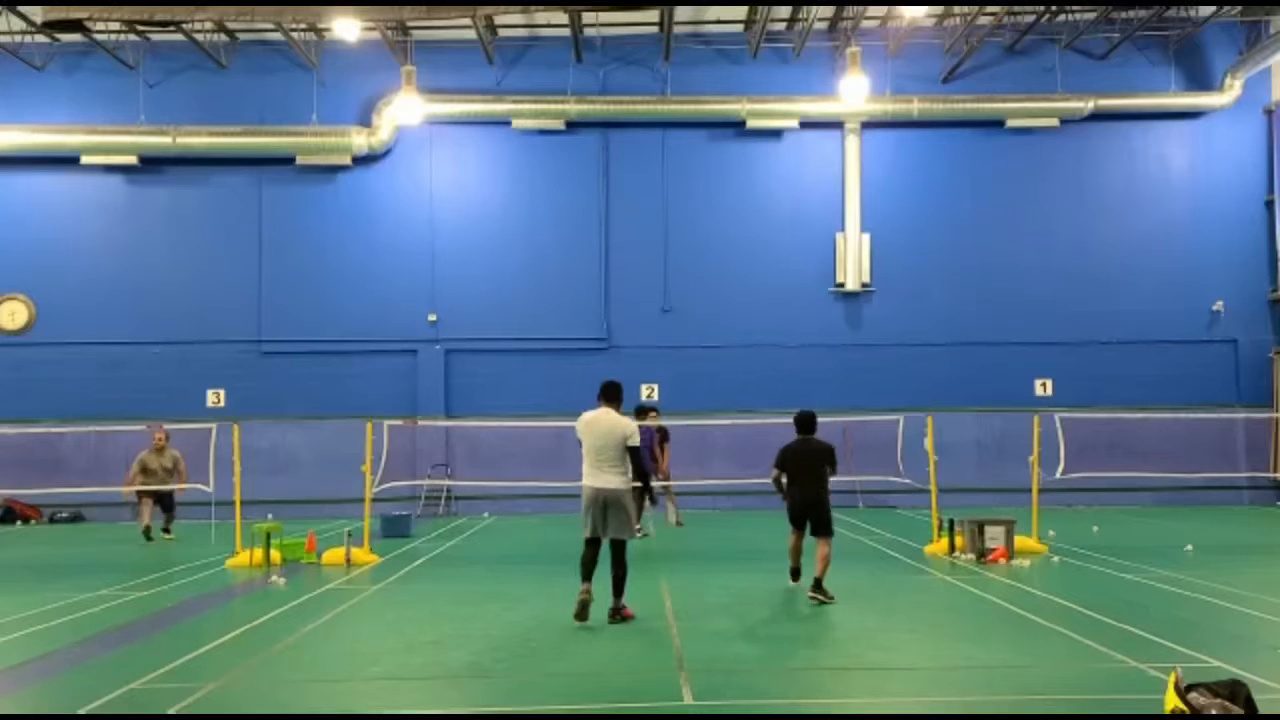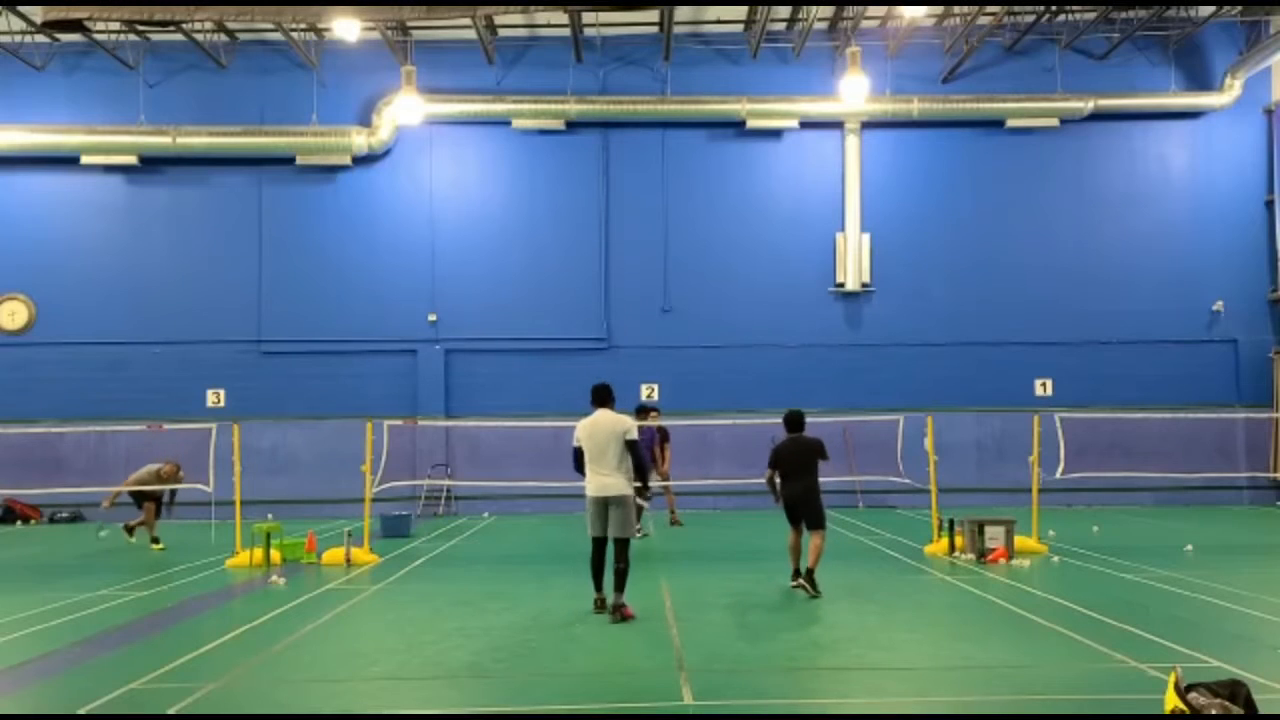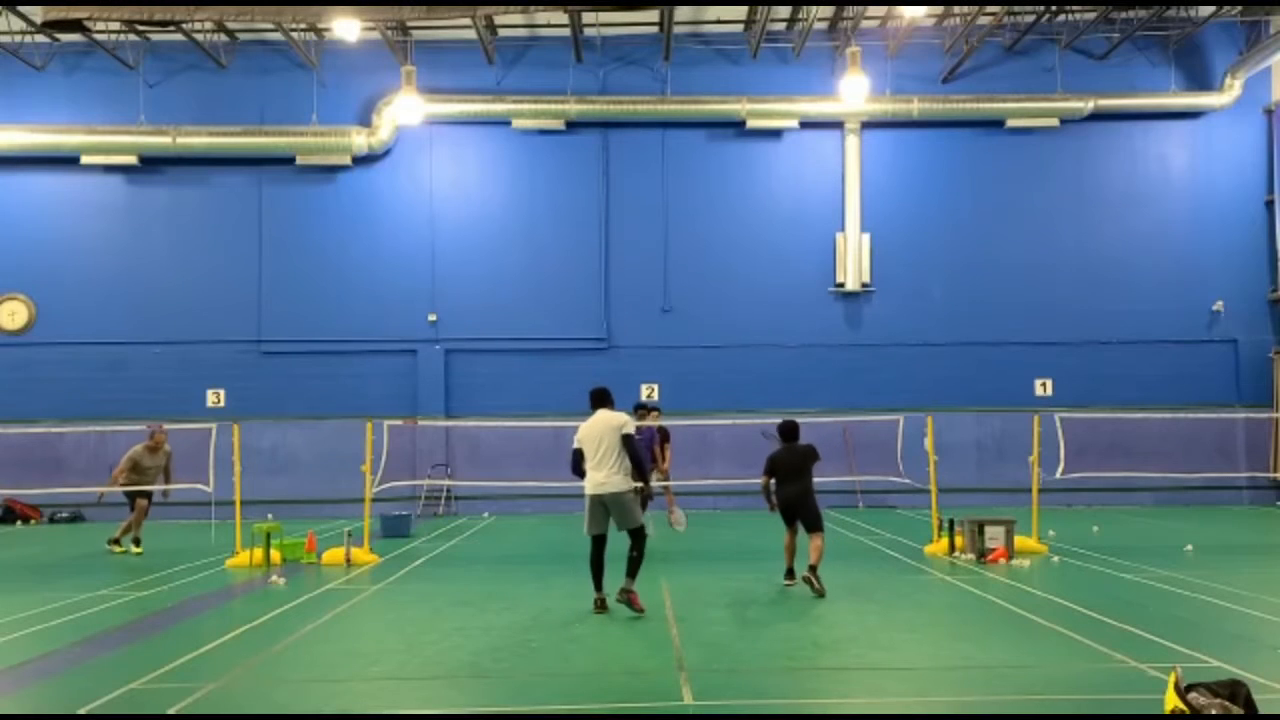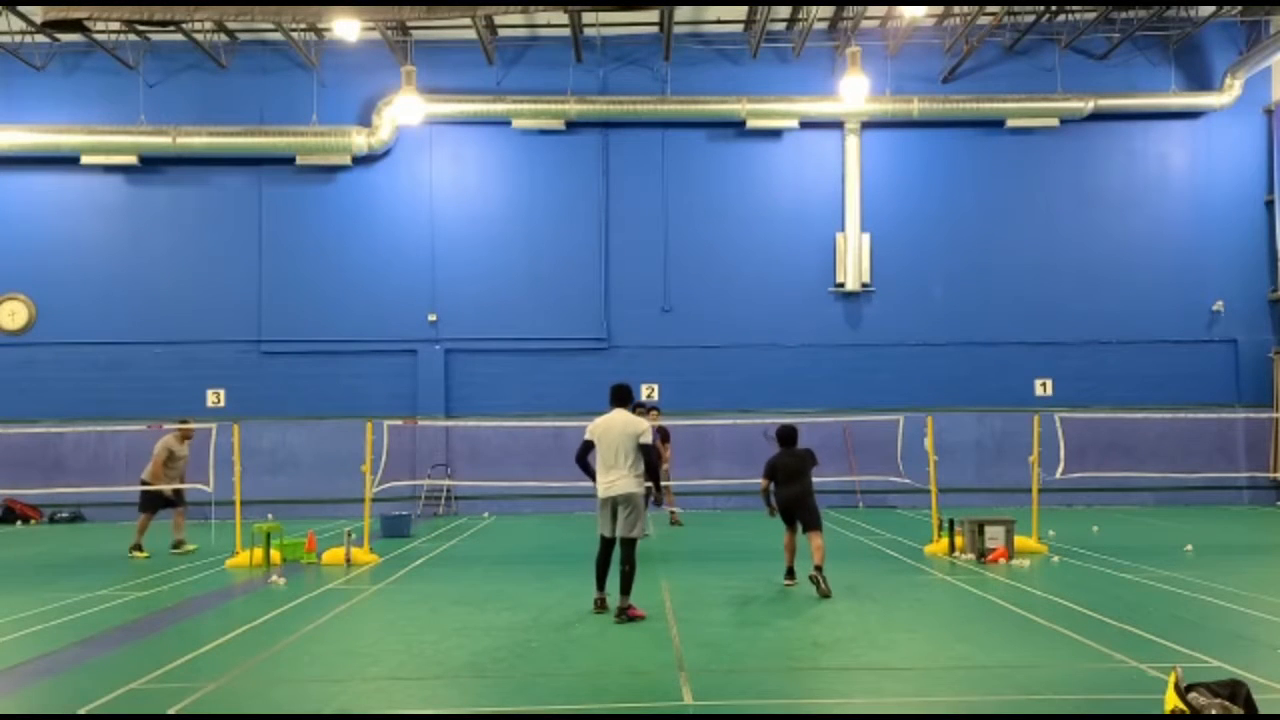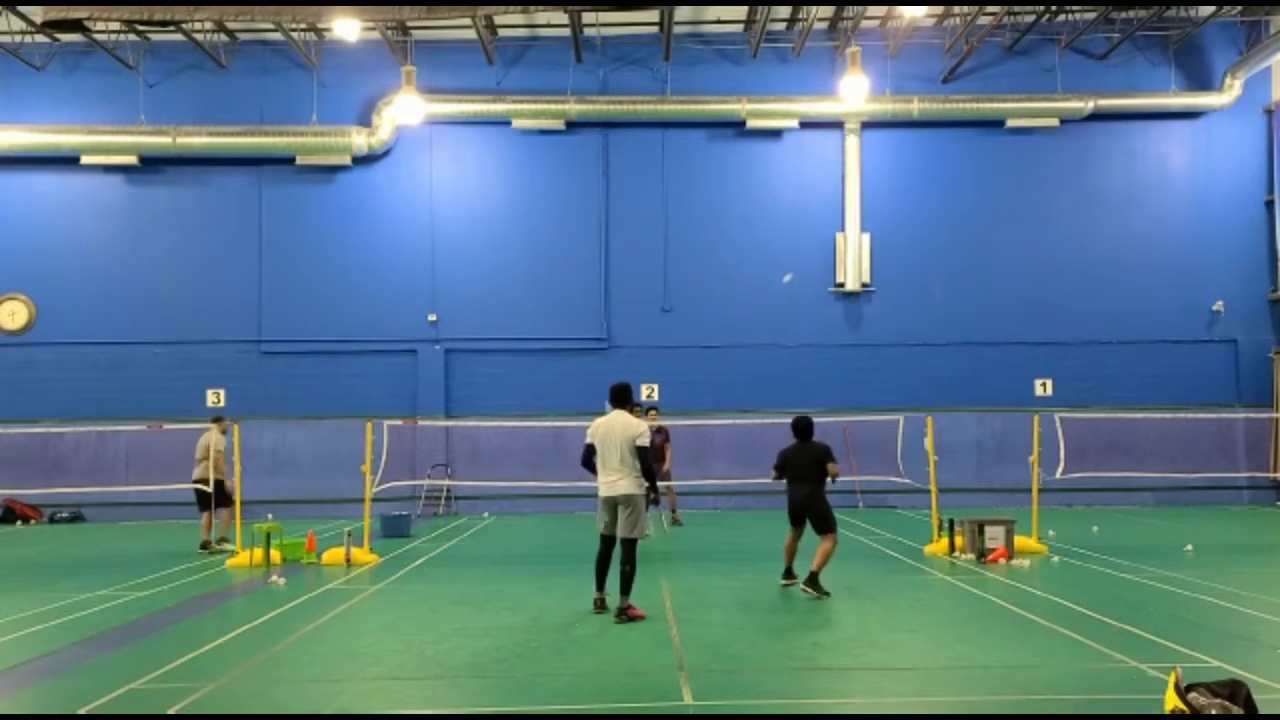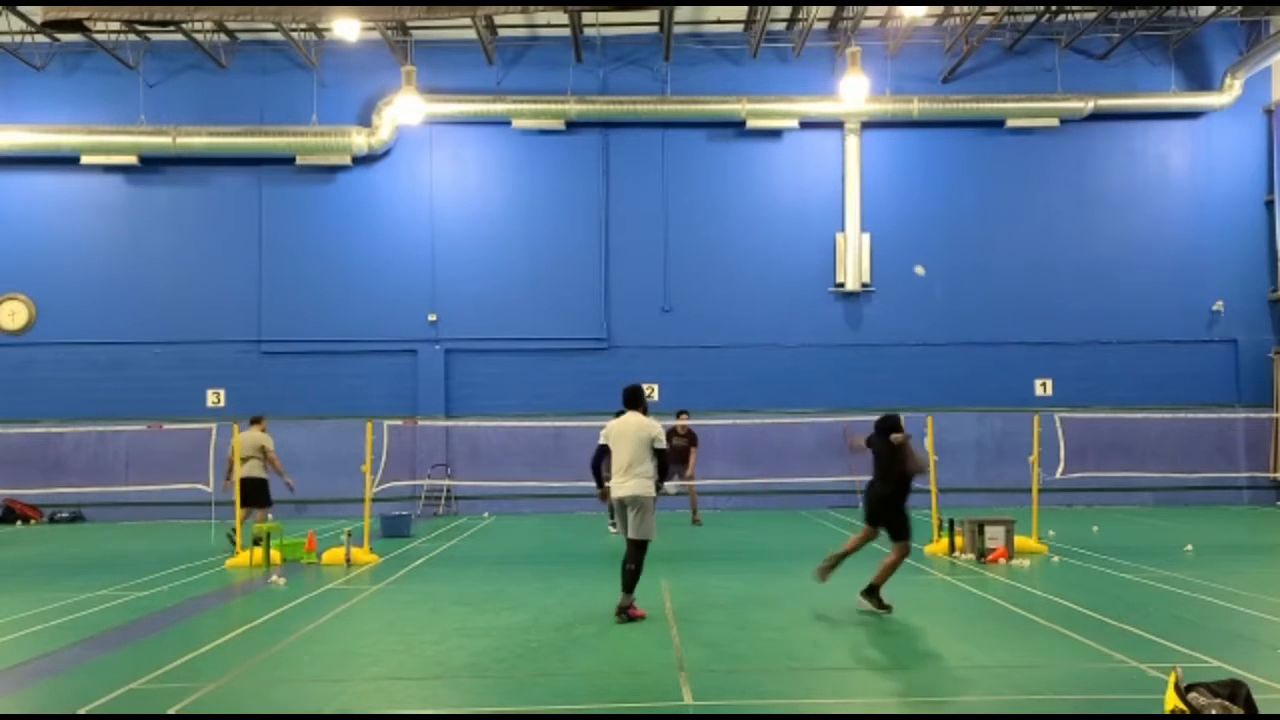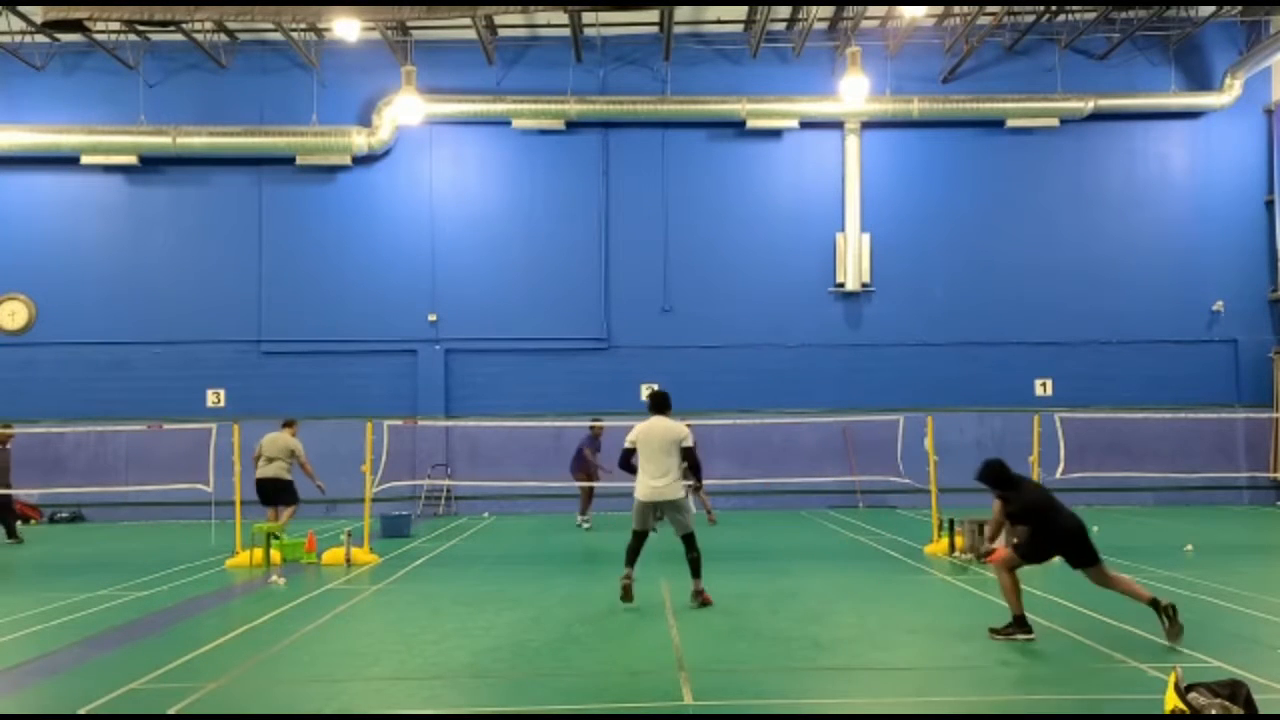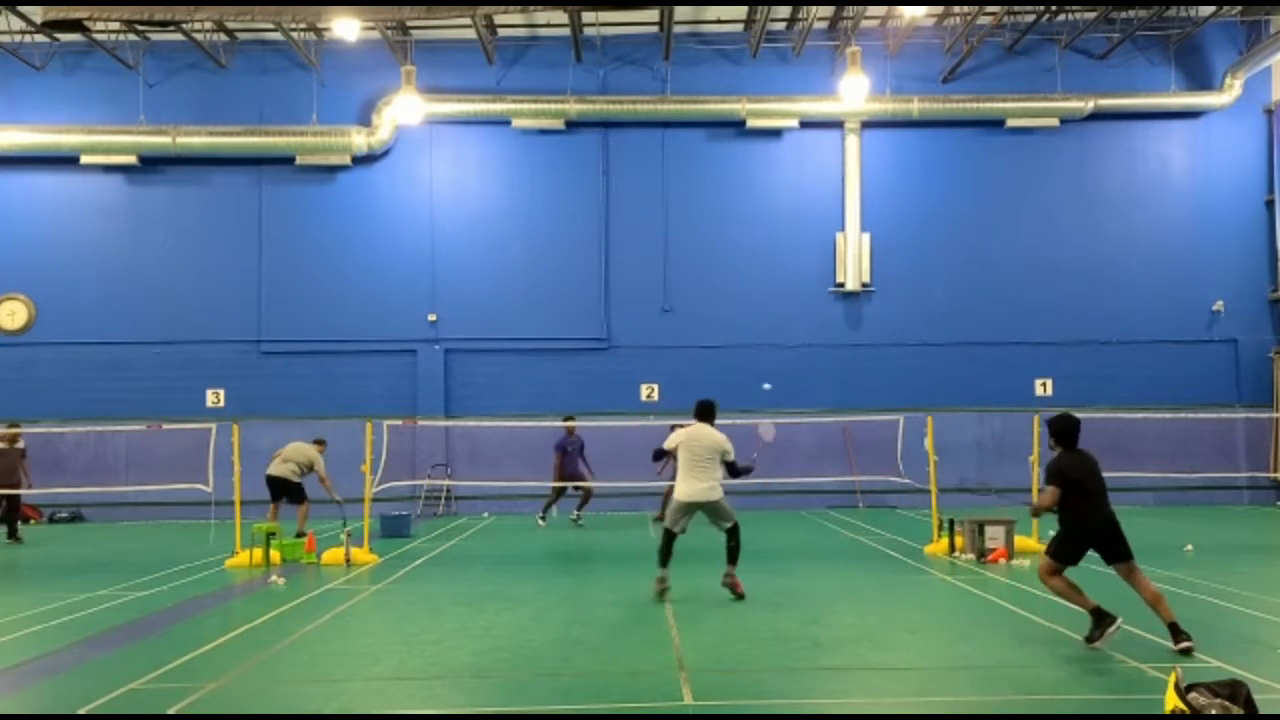
dt=0.5s
person 1, frame 1
left shoulder: (583, 421)
right shoulder: (627, 425)
right elbow: (638, 465)
right wrist: (648, 491)
left hip: (591, 488)
right hip: (619, 490)
left knee: (591, 543)
right knee: (618, 549)
left ankle: (585, 589)
right ankle: (617, 607)
person 1, frame 2
left shoulder: (581, 426)
right shoulder: (625, 422)
left elbow: (578, 465)
right elbow: (637, 458)
right wrist: (645, 484)
left hip: (594, 491)
right hip: (621, 490)
left knee: (598, 545)
right knee: (621, 547)
left ankle: (599, 598)
right ankle: (618, 602)
person 1, frame 3
left shoulder: (583, 428)
right shoulder: (622, 419)
left elbow: (575, 467)
right elbow: (634, 453)
right wrist: (645, 482)
left hip: (593, 490)
right hip: (619, 487)
left knee: (597, 544)
right knee: (638, 536)
left ankle: (599, 598)
right ankle: (627, 589)
person 1, frame 4
left shoulder: (596, 425)
right shoulder: (640, 424)
left elbow: (580, 457)
right elbow: (650, 462)
right wrist: (658, 488)
left hip: (605, 492)
right hip: (630, 490)
left knee: (605, 544)
right knee: (627, 547)
left ankle: (600, 598)
right ankle: (624, 607)
person 1, frame 5
left shoulder: (596, 425)
right shoulder: (638, 426)
left elbow: (586, 460)
right elbow: (645, 464)
right wrist: (654, 489)
left hip: (606, 491)
right hip: (632, 491)
left knee: (606, 545)
right knee: (628, 548)
left ankle: (599, 598)
right ankle: (624, 607)
person 1, frame 6
left shoulder: (611, 427)
right shoulder: (653, 427)
left elbow: (596, 462)
right elbow: (664, 464)
left wrist: (601, 487)
right wrist: (659, 481)
left hip: (618, 492)
right hip: (641, 492)
left knee: (632, 546)
right knee: (640, 548)
left ankle: (626, 602)
right ankle: (625, 602)
person 1, frame 7
left shoulder: (637, 430)
right shoulder: (680, 430)
left elbow: (623, 463)
right elbow: (693, 461)
right wrist: (698, 481)
left hip: (645, 493)
right hip: (672, 493)
left knee: (637, 537)
right knee: (689, 540)
left ankle: (627, 576)
right ankle: (698, 590)
person 1, frame 8
left shoulder: (680, 434)
right shoulder: (721, 439)
left elbow: (657, 457)
right elbow: (734, 472)
left wrist: (674, 450)
right wrist: (748, 469)
left hip: (683, 496)
right hip: (712, 496)
left knee: (668, 536)
right knee: (733, 532)
left ankle: (663, 578)
right ankle: (730, 575)
person 2, frame 1
left shoulder: (786, 450)
right shoulder: (826, 448)
left elbow: (775, 476)
right elbow: (832, 471)
left wrist: (784, 493)
left hip: (795, 501)
right hip: (819, 500)
left knee: (797, 534)
right knee: (824, 542)
left ankle: (794, 572)
right ankle: (817, 586)
person 2, frame 2
left shoulder: (778, 449)
right shoulder: (815, 444)
left elbow: (769, 477)
right elbow: (824, 458)
left wrist: (775, 493)
left hip: (788, 497)
right hip: (810, 495)
left knee: (795, 531)
right knee: (817, 534)
left ankle: (796, 574)
right ankle: (808, 576)
person 2, frame 3
left shoulder: (773, 457)
right shoulder: (808, 450)
left elbow: (765, 483)
right elbow: (816, 459)
left wrist: (770, 501)
left hip: (784, 500)
right hip: (804, 498)
left knee: (791, 531)
right knee: (816, 537)
left ankle: (789, 573)
right ankle: (812, 571)
person 2, frame 4
left shoulder: (773, 461)
right shoulder: (806, 454)
left elbow: (764, 486)
left wrist: (769, 505)
left hip: (783, 501)
right hip: (804, 498)
left knee: (791, 530)
right knee: (815, 536)
left ankle: (789, 573)
right ankle: (818, 571)
person 2, frame 5
left shoulder: (785, 453)
right shoulder: (822, 449)
left elbow: (776, 476)
right elbow: (834, 472)
right wrist: (824, 471)
left hip: (794, 499)
right hip: (815, 499)
left knee: (795, 533)
right knee: (829, 539)
left ankle: (788, 573)
right ankle: (811, 579)
person 2, frame 6
left shoulder: (879, 442)
right shoulder: (897, 452)
left elbow: (865, 444)
right elbow: (918, 469)
left wrist: (858, 445)
right wrist: (906, 444)
left hip: (874, 497)
right hip: (890, 505)
left knee: (869, 533)
right knee: (901, 550)
left ankle: (834, 559)
right ankle: (871, 592)
person 2, frame 7
left shoulder: (1016, 506)
right shoulder: (1017, 481)
left elbow: (1023, 539)
right elbow: (998, 517)
right wrist: (988, 541)
left hip: (1052, 537)
right hip: (1074, 528)
left knee: (1002, 564)
right knee: (1105, 578)
left ankle: (1019, 625)
right ankle: (1160, 607)
person 2, frame 8
left shoulder: (1057, 465)
right shoulder: (1088, 458)
left elbow: (1048, 502)
left wrist: (1036, 508)
right wrist: (1052, 505)
left hip: (1077, 528)
right hip: (1106, 522)
left knee: (1047, 573)
right knee: (1135, 577)
left ankle: (1101, 617)
right ankle: (1179, 634)
